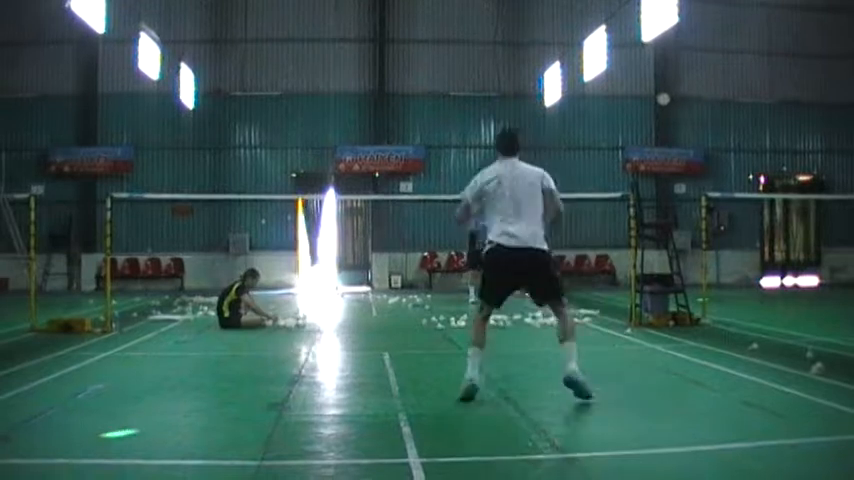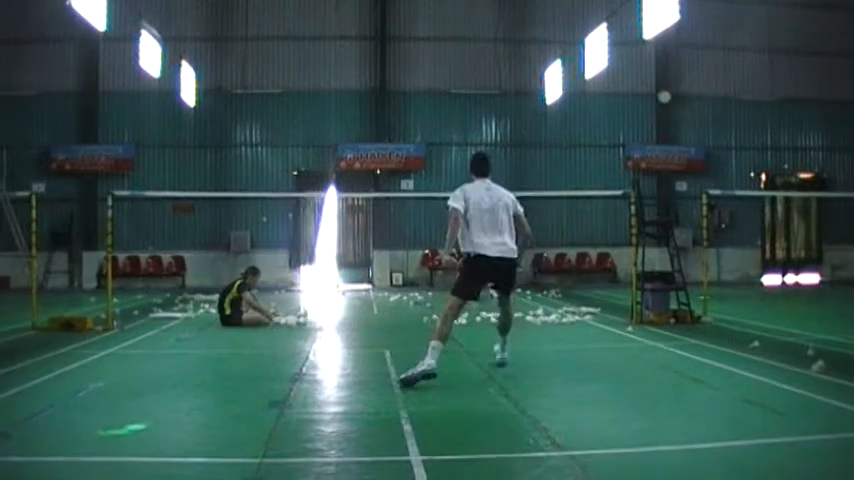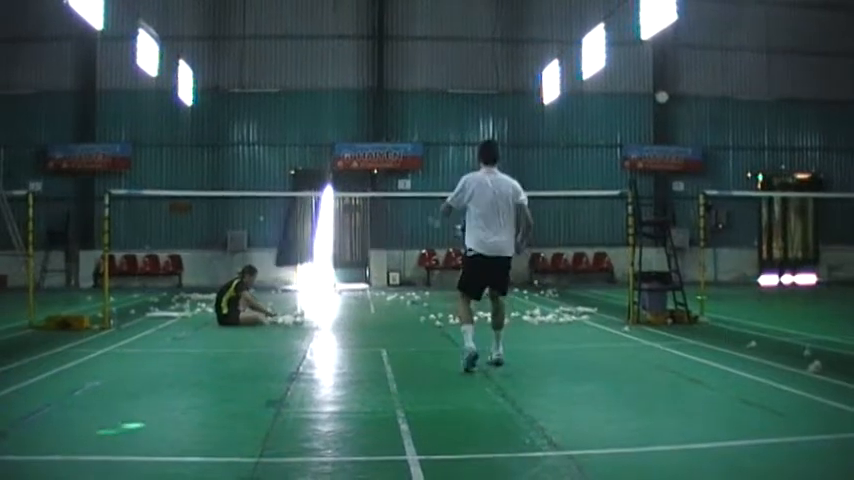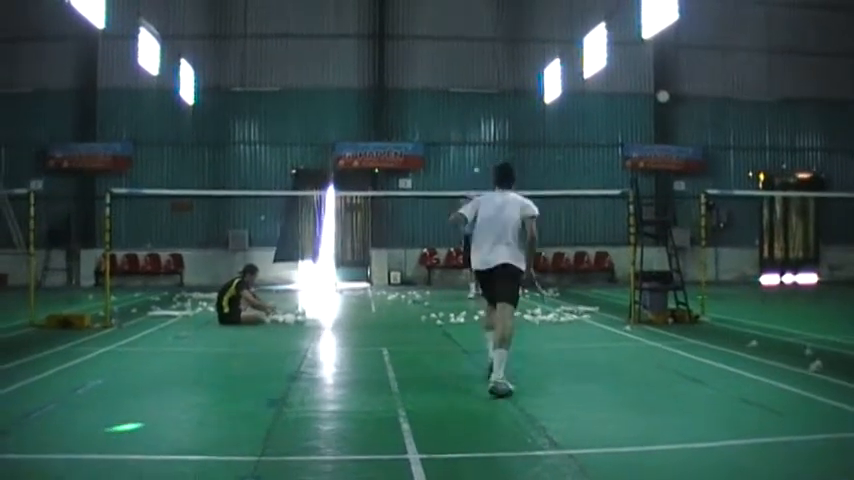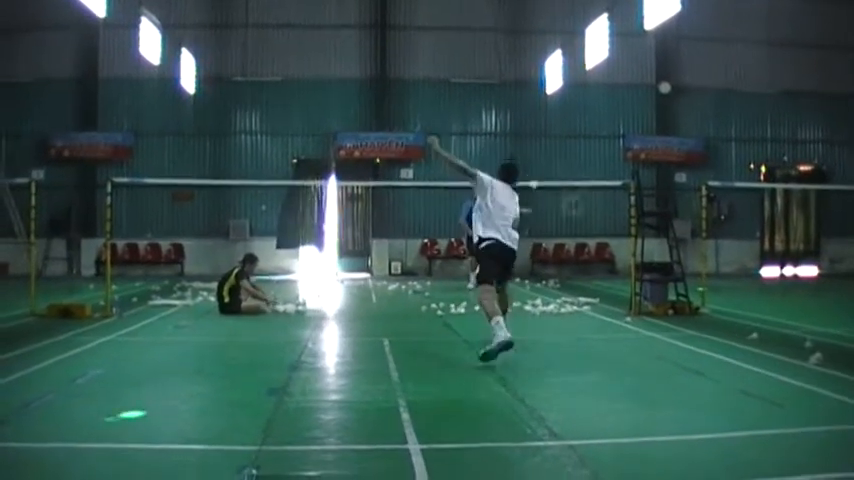
dt=0.5s
person 1, frame 1
left shoulder: (485, 176)
right shoulder: (538, 174)
left elbow: (460, 217)
right elbow: (557, 208)
left wrist: (472, 209)
left hip: (501, 250)
right hip: (536, 250)
left knee: (483, 313)
right knee: (560, 310)
left ankle: (472, 375)
right ankle: (572, 368)
person 1, frame 2
left shoulder: (463, 192)
right shoulder: (507, 195)
left elbow: (454, 218)
right elbow: (526, 231)
left wrist: (446, 250)
right wrist: (517, 250)
left hip: (477, 256)
right hip: (508, 257)
left knee: (451, 310)
right knee: (504, 299)
left ankle: (429, 363)
right ankle: (502, 352)
person 1, frame 3
left shoulder: (468, 181)
right shoulder: (512, 184)
left elbow: (445, 210)
right elbow: (527, 221)
right wrist: (520, 242)
left hip: (476, 251)
right hip: (503, 252)
left knee: (464, 299)
right knee: (497, 300)
left ankle: (470, 345)
right ankle: (497, 352)
person 1, frame 4
left shoulder: (481, 201)
right shoulder: (525, 204)
left elbow: (455, 220)
right elbow: (531, 234)
left wrist: (465, 206)
right wrist: (529, 263)
left hip: (482, 263)
right hip: (509, 263)
left knee: (492, 305)
right knee: (504, 313)
left ankle: (494, 356)
right ankle: (498, 378)
person 1, frame 5
left shoulder: (489, 184)
right shoulder: (513, 197)
left elbow: (466, 168)
left wrist: (438, 149)
left hip: (489, 243)
right hip: (509, 247)
left knee: (486, 293)
right knee: (501, 287)
left ankle: (501, 334)
right ankle: (501, 328)
